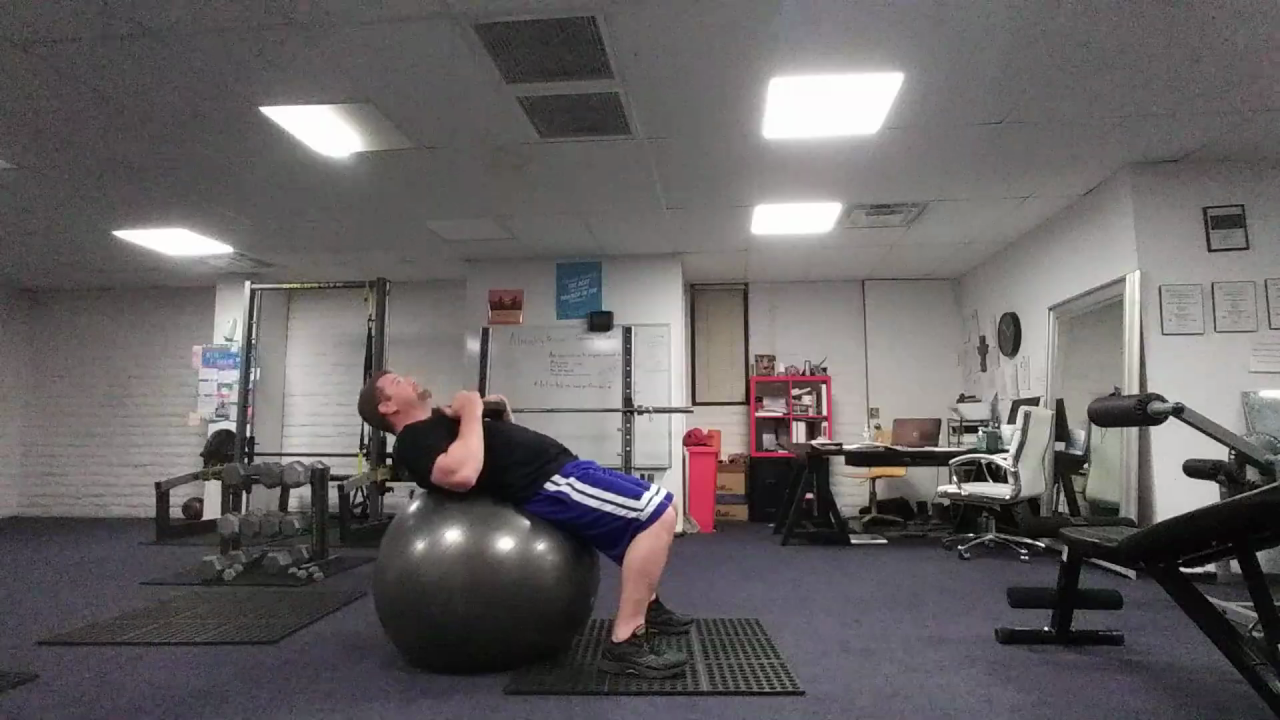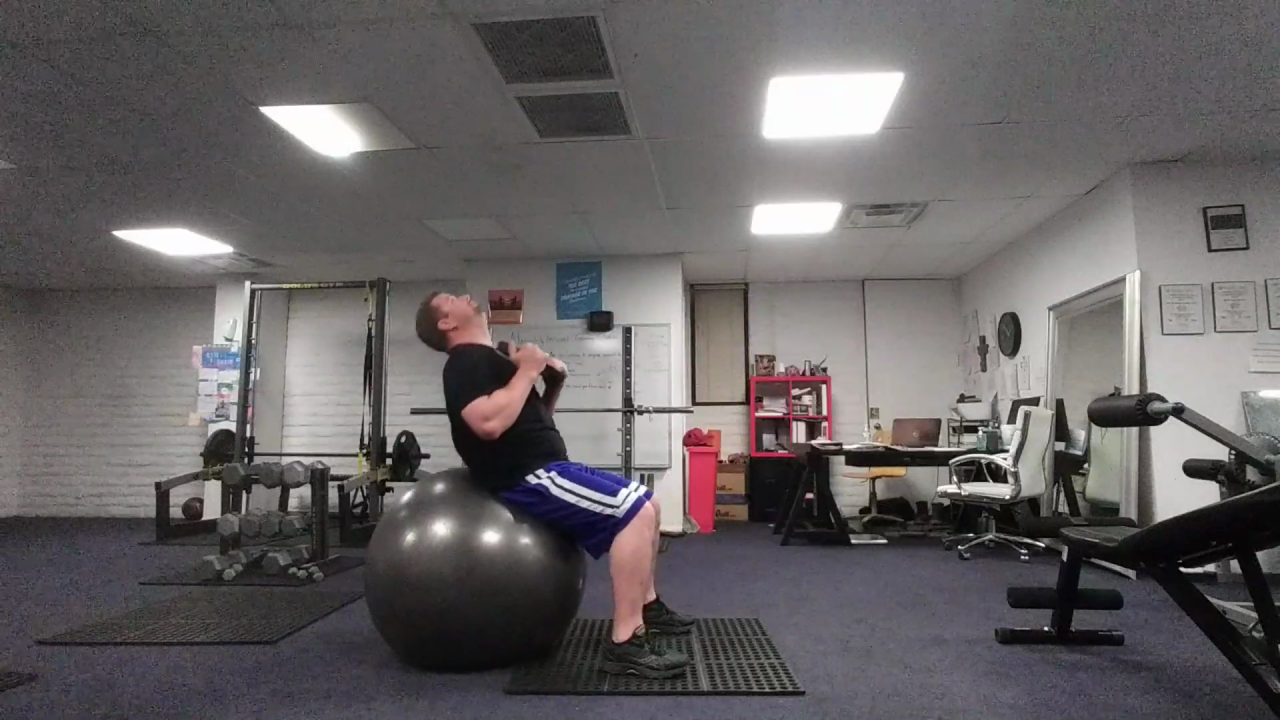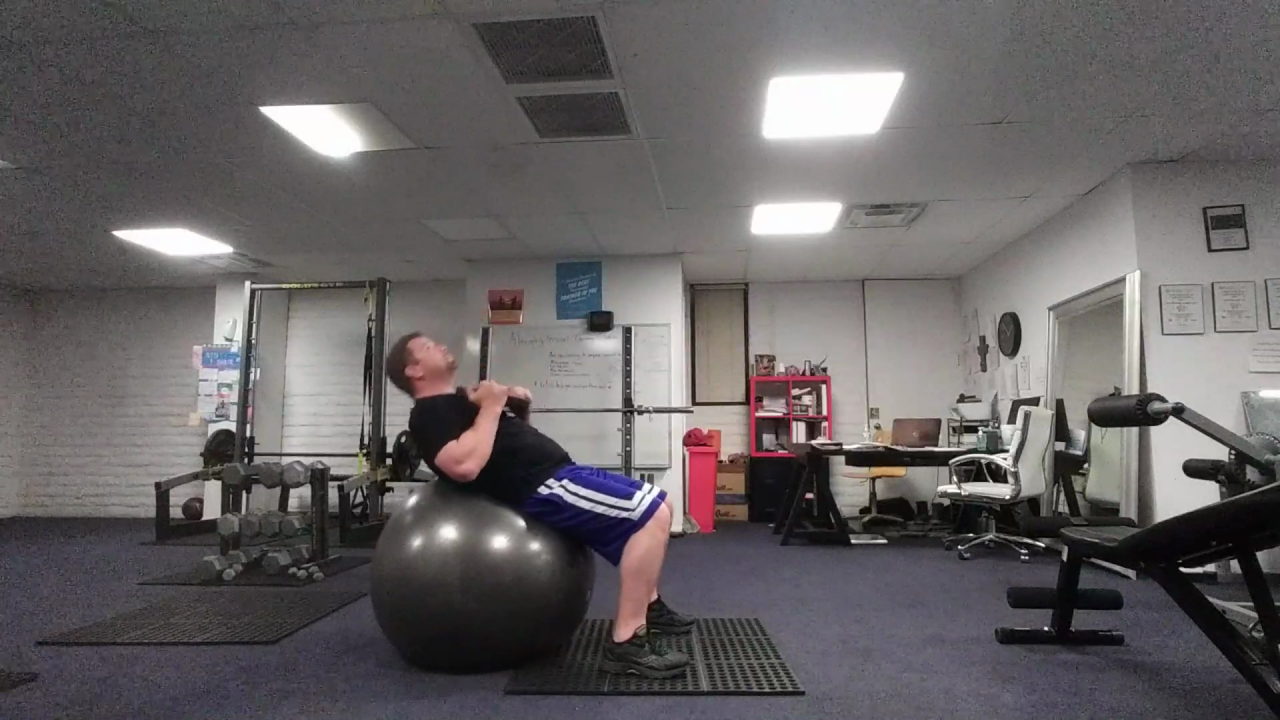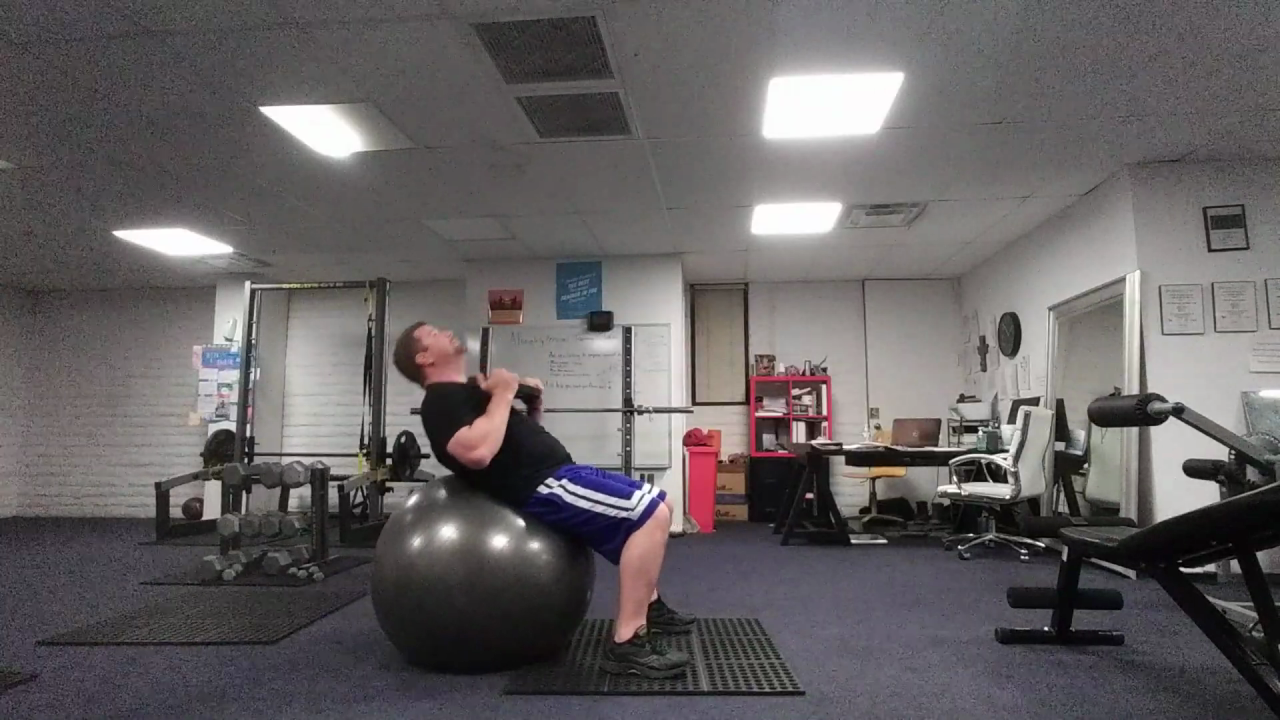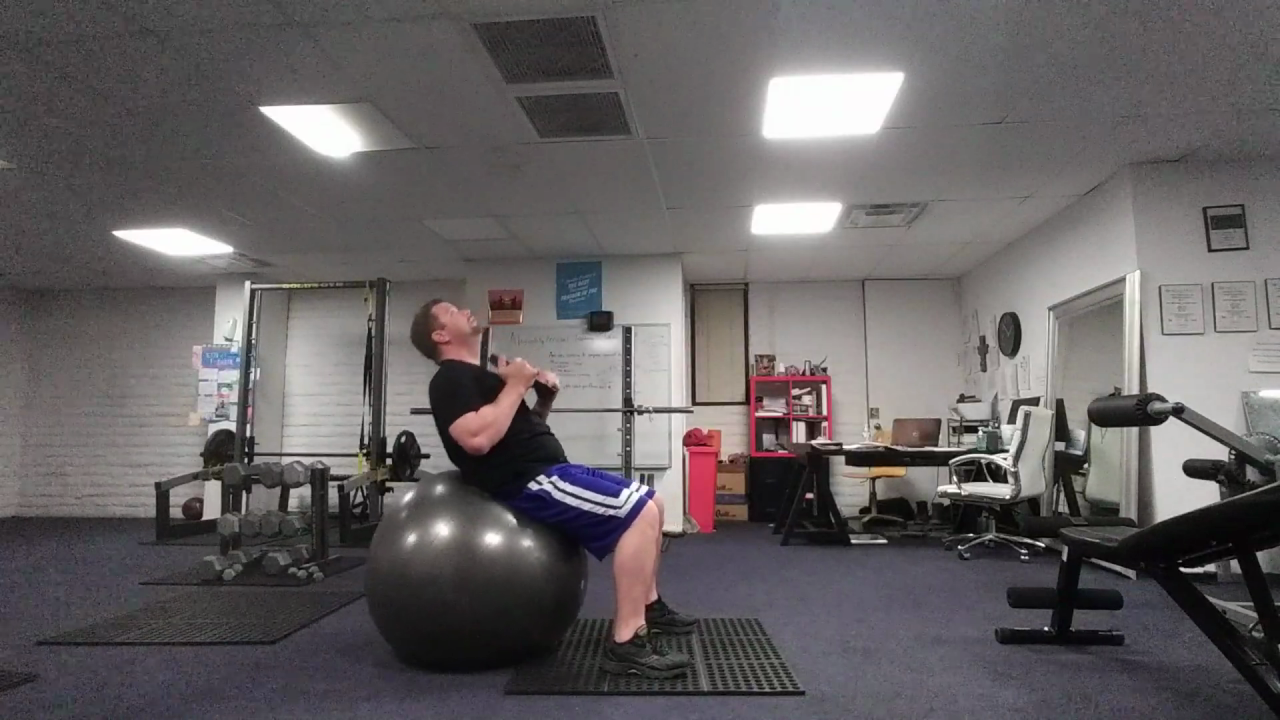
dt=1s
person 1, frame 1
left shoulder: (434, 428)
right shoulder: (414, 441)
right elbow: (463, 474)
left wrist: (501, 416)
right wrist: (471, 412)
left hip: (559, 471)
right hip: (549, 484)
left knee: (651, 510)
right knee: (659, 515)
left ankle: (646, 607)
right ankle: (625, 644)
person 1, frame 2
left shoulder: (486, 359)
right shoulder: (467, 361)
right elbow: (489, 423)
left wrist: (553, 384)
right wrist: (527, 371)
left hip: (543, 469)
right hip: (528, 479)
left knee: (644, 505)
right knee: (637, 512)
left ankle: (648, 607)
right ankle: (626, 644)
person 1, frame 3
left shoulder: (452, 404)
right shoulder: (429, 415)
right elbow: (466, 466)
left wrist: (518, 408)
right wrist: (492, 405)
left hip: (555, 474)
right hip: (543, 487)
left knee: (653, 508)
right knee: (655, 513)
left ankle: (649, 606)
right ankle: (627, 644)
person 1, frame 4
left shoulder: (463, 393)
right shoulder: (442, 400)
right elbow: (477, 451)
left wrist: (532, 404)
right wrist: (502, 394)
left hip: (554, 475)
right hip: (541, 487)
left knee: (651, 507)
right knee: (652, 513)
left ankle: (649, 607)
right ankle: (627, 644)
person 1, frame 5
left shoulder: (471, 376)
right shoulder: (451, 379)
right elbow: (477, 439)
left wrist: (544, 398)
right wrist: (515, 386)
left hip: (548, 472)
right hip: (532, 484)
left knee: (649, 506)
right knee: (643, 513)
left ankle: (650, 606)
right ankle: (627, 644)
